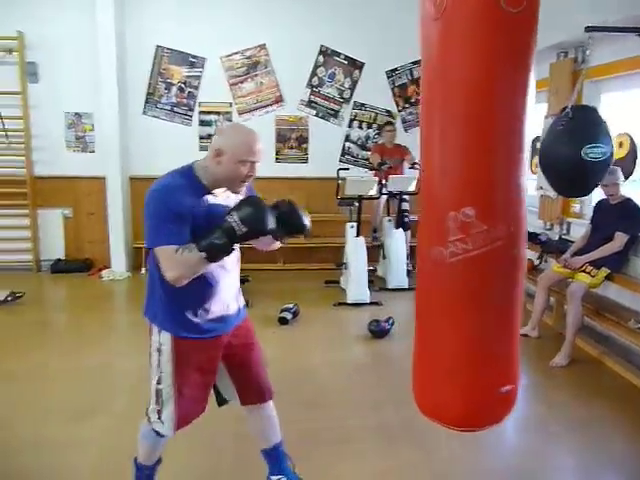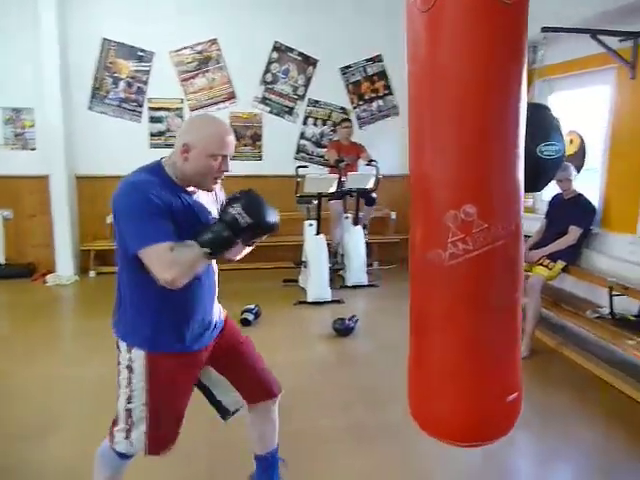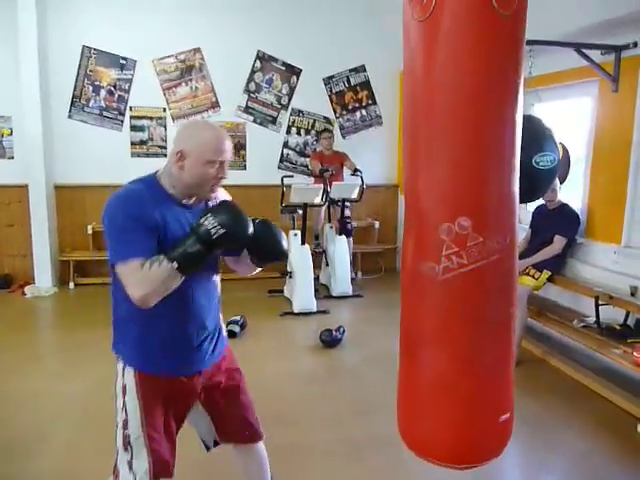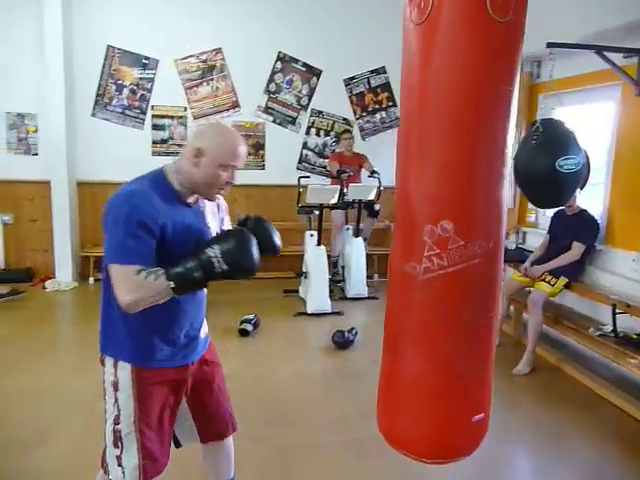
dt=0.4s
person 1, frame 1
left shoulder: (236, 187)
right shoulder: (168, 194)
left elbow: (264, 242)
right elbow: (175, 271)
left wrist: (283, 225)
right wrist: (226, 235)
left hip: (232, 318)
right hip: (182, 329)
left knee: (259, 396)
right knee: (166, 416)
person 1, frame 2
left shoulder: (204, 186)
right shoulder: (138, 192)
left elbow: (232, 252)
right elbow: (170, 272)
left wrist: (251, 228)
right wrist: (225, 229)
left hip: (210, 326)
right hip: (155, 339)
left knee: (264, 393)
right knee: (131, 438)
person 1, frame 3
left shoulder: (215, 199)
right shoulder: (129, 205)
left elbow: (245, 266)
right elbow: (142, 291)
left wrist: (257, 247)
right wrist: (199, 242)
left hip: (212, 353)
right hip: (151, 366)
left knee: (248, 435)
person 1, frame 4
left shoulder: (207, 200)
right shoulder: (135, 204)
left elbow: (225, 260)
right elbow: (131, 295)
left wrist: (248, 241)
right wrist: (203, 266)
left hip: (194, 347)
right hip: (141, 360)
left knee: (219, 432)
person 2, frame 1
right shoulder: (601, 205)
left elbow: (618, 245)
left wrist: (583, 259)
right wrist: (570, 253)
left hip: (606, 261)
right hip: (583, 255)
left knee: (574, 291)
right knee: (544, 279)
left ankle: (567, 350)
right ankle: (533, 327)
person 2, frame 2
left shoulder: (584, 206)
right shoulder: (555, 200)
left elbow: (572, 238)
left wrist: (541, 252)
right wrist: (527, 247)
left hip: (560, 253)
right hip: (539, 249)
left knee: (533, 284)
left ankle: (527, 341)
person 2, frame 3
left shoulder: (569, 215)
right shoulder: (539, 210)
left elbow: (556, 247)
left wrist: (526, 262)
left hip: (545, 263)
right hip: (524, 259)
left knee: (519, 294)
left ankle: (514, 349)
person 2, frame 4
left shoulder: (589, 222)
right shoulder: (558, 216)
left elbow: (575, 254)
left wrist: (543, 268)
right wrist: (529, 262)
left hip: (563, 270)
right hip: (541, 264)
left knee: (535, 300)
right knee: (505, 287)
left ankle: (529, 357)
right ankle: (495, 334)
person 3, frame 1
left shoulder: (402, 149)
right shoulder: (377, 148)
left elbow: (410, 159)
right elbow: (375, 160)
left wrist: (414, 163)
right wrist: (379, 164)
right knee: (380, 201)
left ankle: (405, 256)
right ankle: (375, 229)
person 3, frame 2
left shoulder: (358, 147)
right shoulder: (333, 145)
left elbow: (366, 157)
right elbow: (332, 157)
left wrist: (371, 161)
right wrist: (337, 161)
left knee: (371, 197)
right knee: (337, 216)
left ankle: (363, 226)
right ankle: (335, 252)
person 3, frame 3
left shoulder: (341, 155)
right shoulder: (316, 156)
left elbow: (350, 165)
right elbow: (315, 167)
left wrist: (356, 170)
right wrist: (321, 171)
left knee: (346, 227)
right knee: (320, 209)
right ankle: (317, 237)
person 3, frame 4
left shoulder: (360, 157)
right shoulder: (335, 156)
left elbow: (369, 167)
right elbow: (334, 168)
left wrist: (373, 171)
right wrist: (339, 171)
left knee: (374, 208)
right knee: (338, 226)
left ankle: (363, 238)
right ankle: (335, 265)
